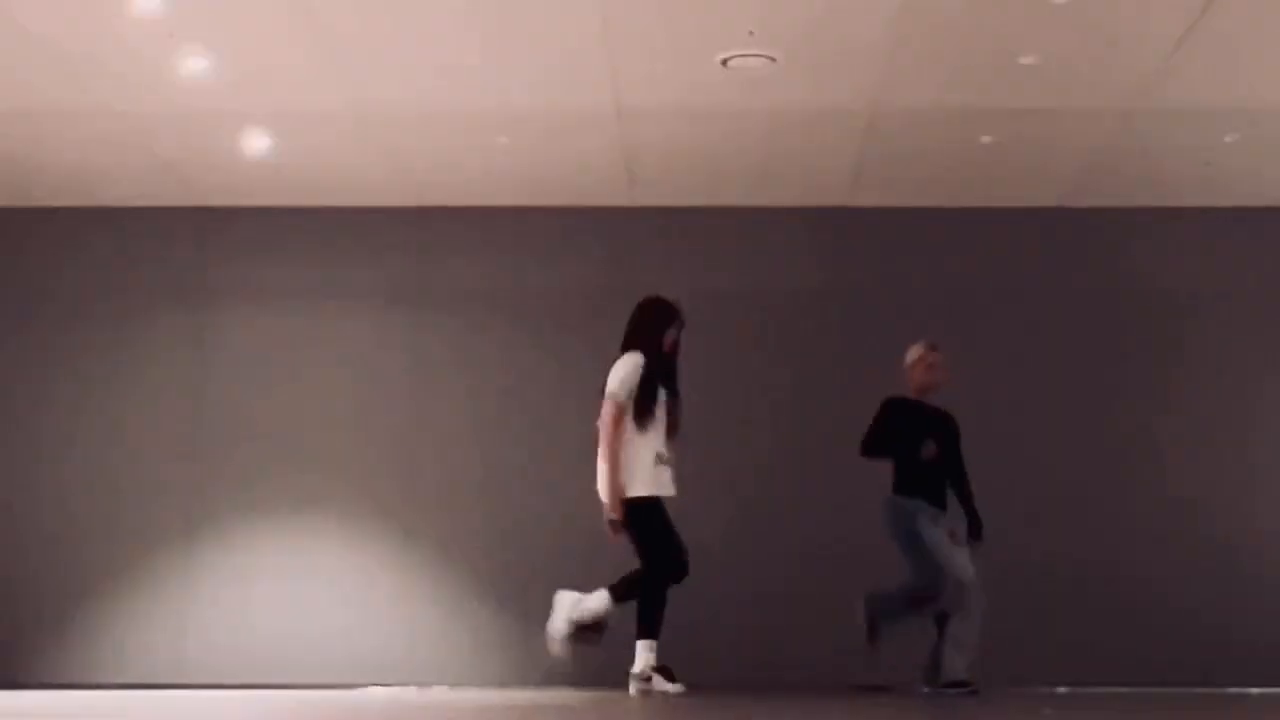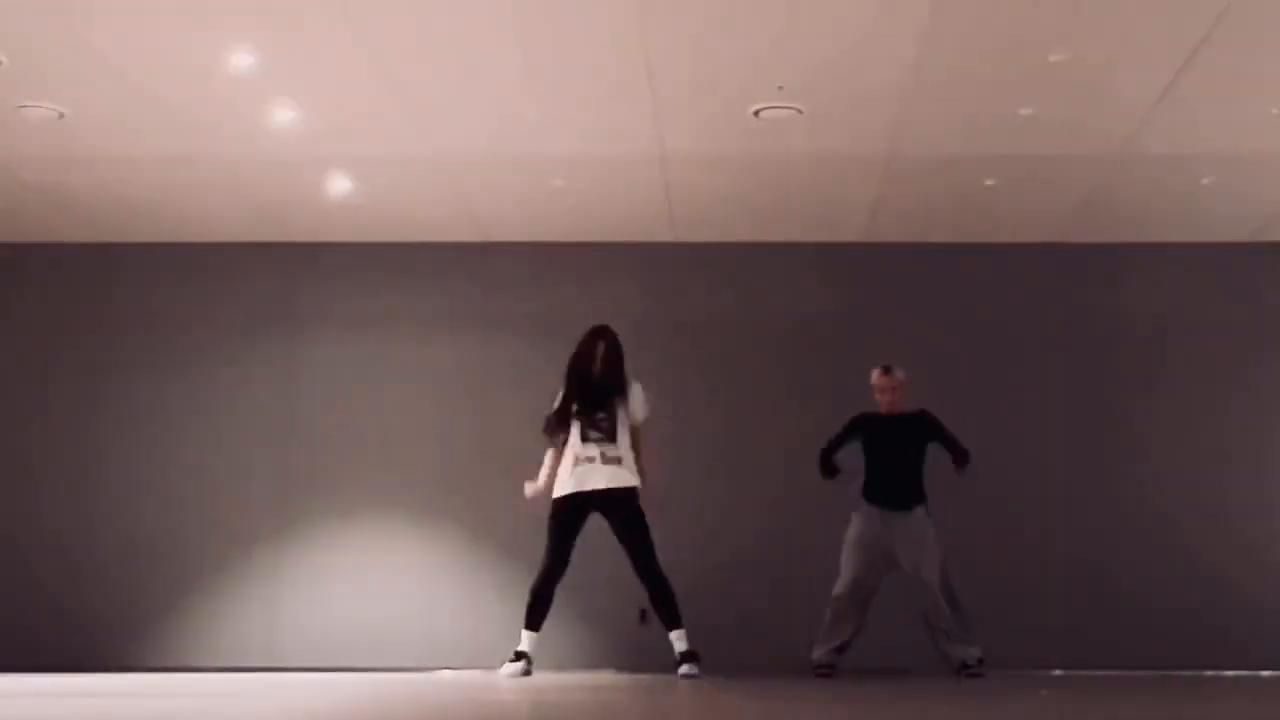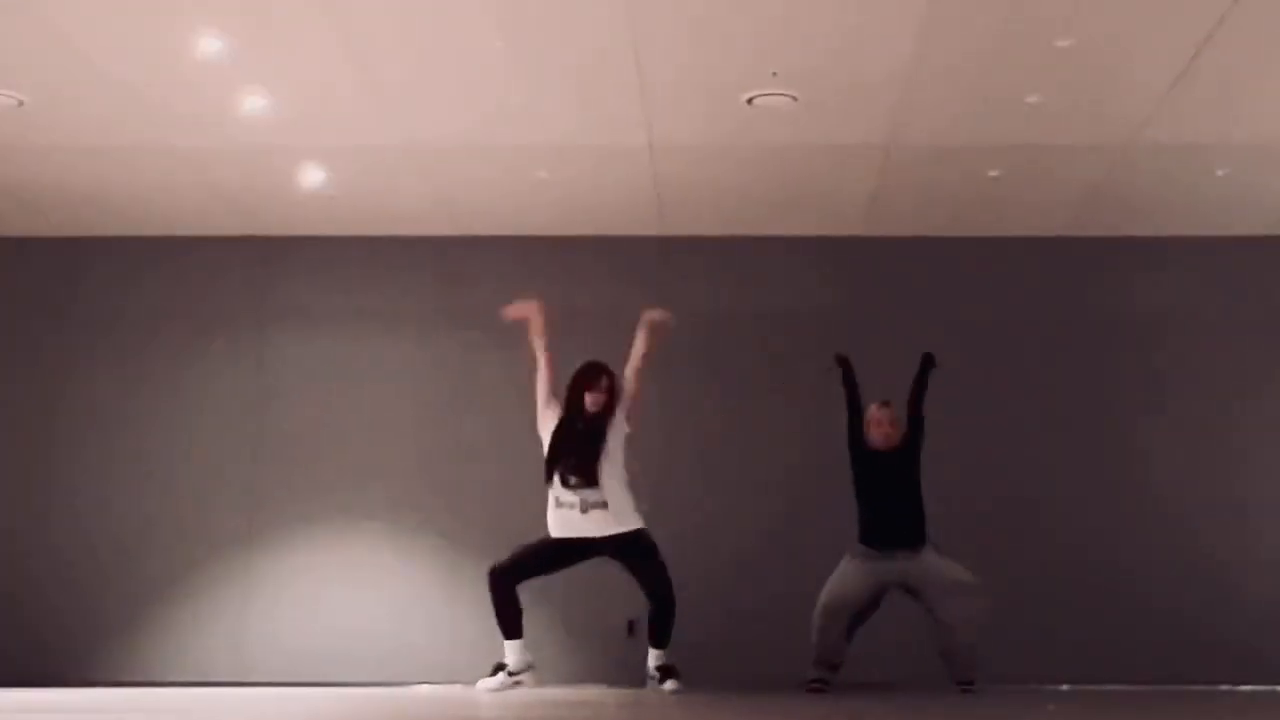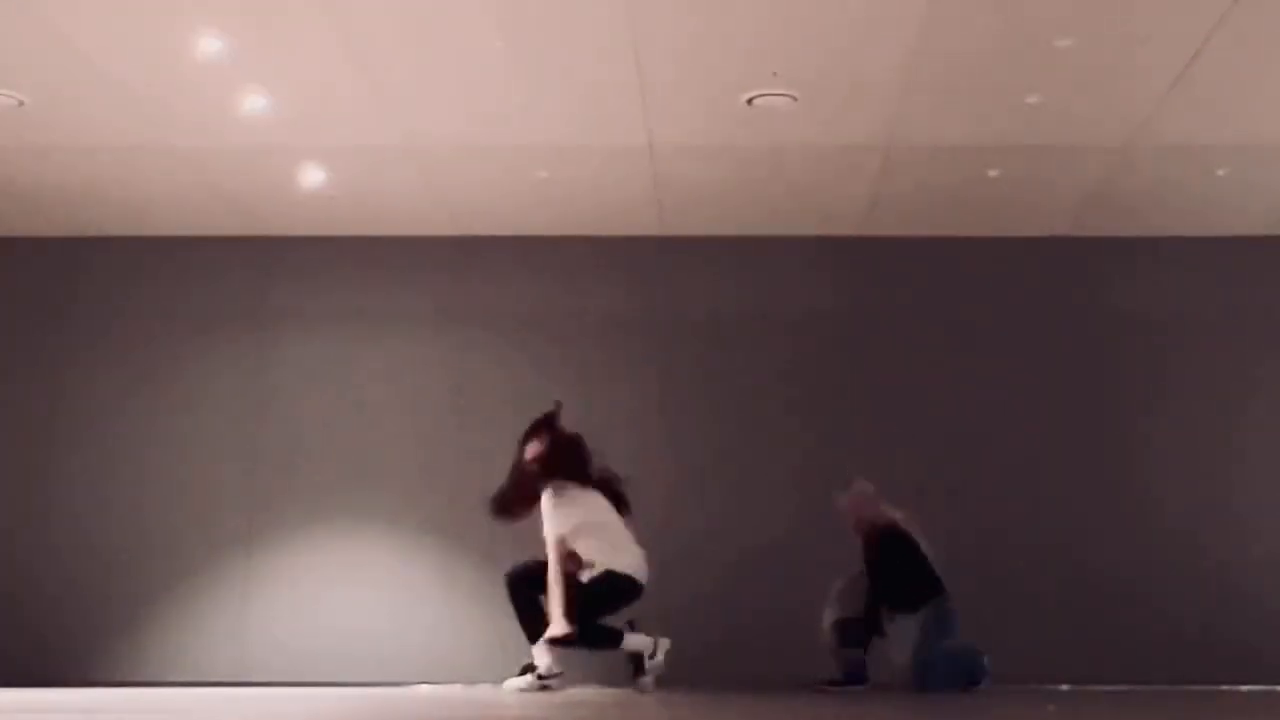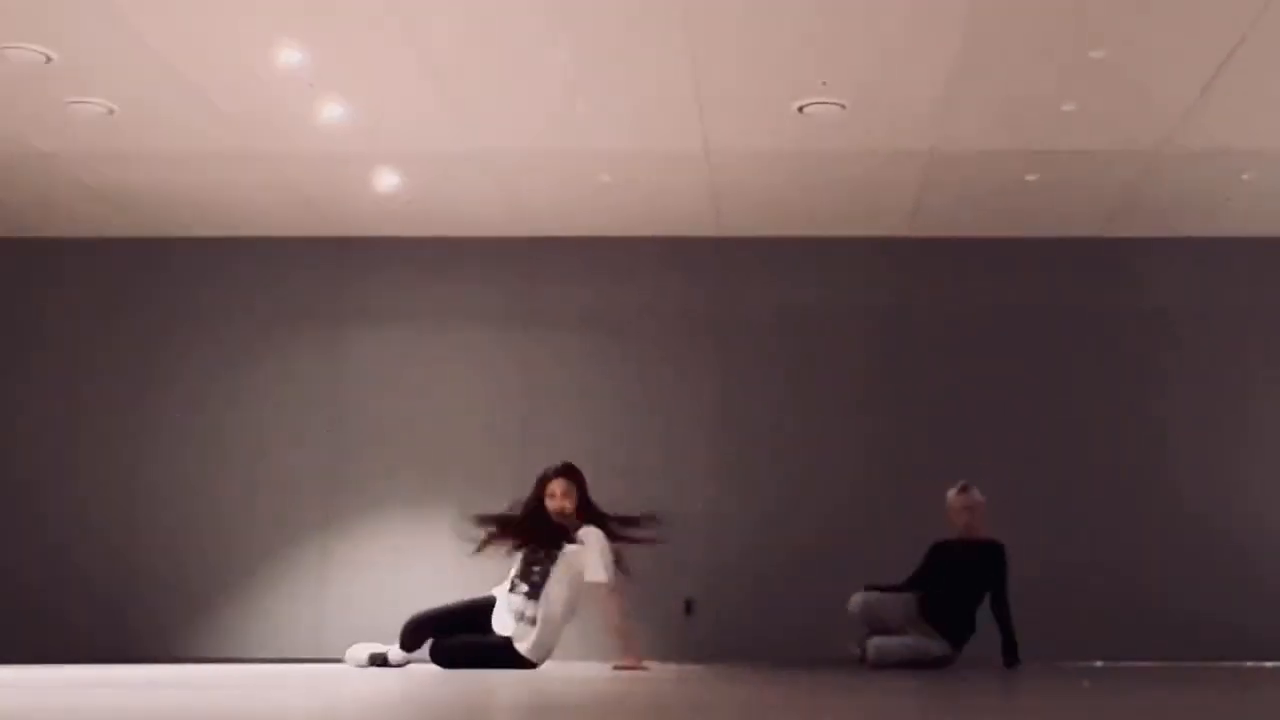
dt=1s
person 1, frame 1
left shoulder: (653, 371)
right shoulder: (633, 362)
right elbow: (609, 424)
right wrist: (612, 488)
left hip: (645, 489)
right hip: (631, 489)
left knee: (660, 571)
right knee: (670, 566)
left ankle: (644, 667)
right ankle: (581, 608)
person 1, frame 2
left shoulder: (629, 392)
right shoulder: (570, 394)
right elbow: (559, 444)
left wrist: (643, 486)
right wrist: (541, 482)
left hip: (618, 490)
right hip: (571, 491)
left knee: (647, 566)
right knee: (552, 568)
left ankle: (683, 649)
right ankle: (524, 652)
person 1, frame 3
left shoulder: (614, 423)
right shoulder: (554, 421)
left elbow: (634, 369)
right elbow: (543, 366)
left wrist: (645, 326)
right wrist: (535, 320)
left hip: (621, 530)
right hip: (567, 534)
left knee: (660, 590)
right knee: (500, 576)
left ankle: (657, 663)
right ankle: (516, 664)
person 1, frame 4
left shoulder: (555, 493)
right shoulder: (563, 486)
left elbow: (556, 557)
left wrist: (559, 616)
left hip: (622, 572)
right hip: (594, 567)
left knee: (566, 631)
right knee: (518, 580)
left ankle: (647, 647)
right ankle: (545, 666)
person 1, frame 5
left shoulder: (592, 539)
right shoulder: (537, 532)
left elbow: (612, 599)
left wrist: (630, 655)
left hip: (523, 647)
right hip: (502, 609)
left knee: (441, 652)
right knee: (420, 625)
right ankle: (392, 657)
person 2, frame 1
left shoulder: (945, 420)
right shoulder: (896, 408)
left elbow: (958, 473)
right elbow: (869, 446)
left wrist: (974, 519)
right wrist: (914, 451)
left hip: (934, 511)
right hip: (909, 508)
left knee: (965, 591)
right knee: (957, 580)
left ankle: (944, 671)
right ankle: (880, 609)
person 2, frame 2
left shoulder: (920, 419)
right shoulder: (865, 422)
left elbow: (949, 442)
right elbow: (834, 447)
left wrist: (958, 453)
right wrist: (827, 461)
left hip: (913, 516)
right hip: (872, 516)
left knee: (937, 586)
right knee: (850, 586)
left ankle: (966, 655)
right ankle: (825, 654)
person 2, frame 3
left shoulder: (909, 453)
right shoulder: (862, 457)
left elbow: (917, 412)
right elbow: (853, 416)
left wrist: (924, 372)
right wrist: (847, 375)
left hip: (917, 556)
right hip: (870, 556)
left knee: (961, 586)
right knee: (831, 603)
left ankle: (961, 670)
right ankle: (823, 670)
person 2, frame 4
left shoulder: (887, 539)
left hip: (927, 609)
right hip: (900, 609)
left knee: (926, 675)
left ankle: (974, 661)
right ankle: (851, 671)
person 2, frame 5
left shoulder: (993, 552)
right shoulder: (940, 549)
left elbow: (999, 603)
right elbow: (912, 585)
left wrist: (1010, 648)
right wrist: (875, 590)
left hip: (945, 639)
left knee: (875, 652)
right knee: (859, 603)
